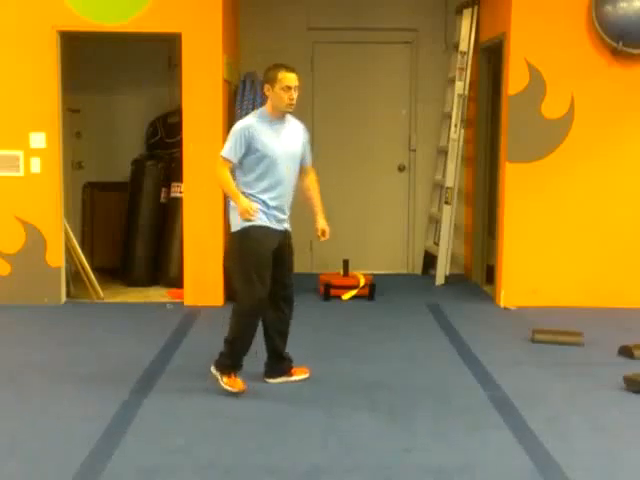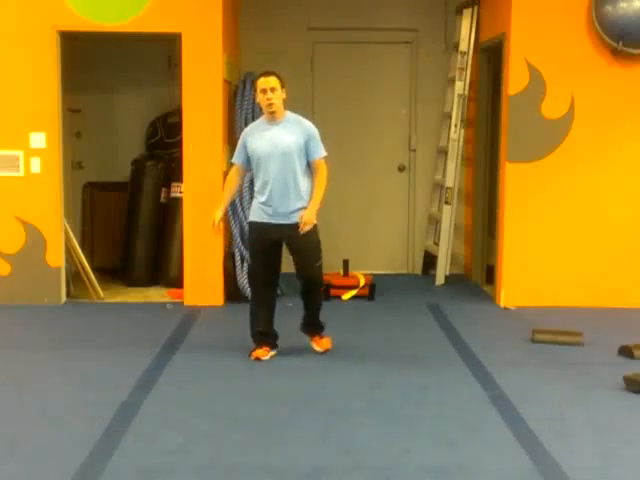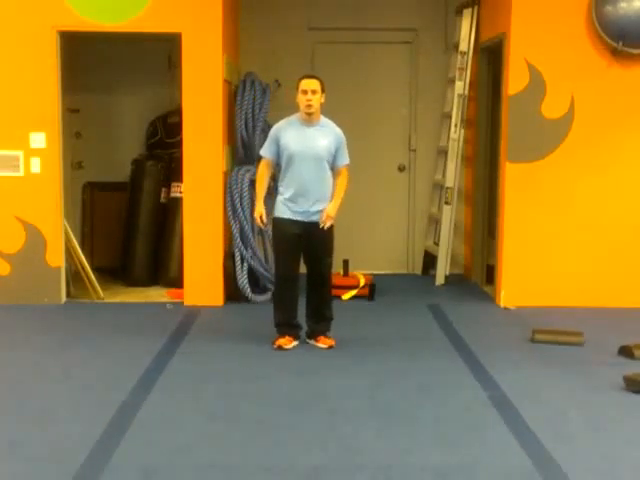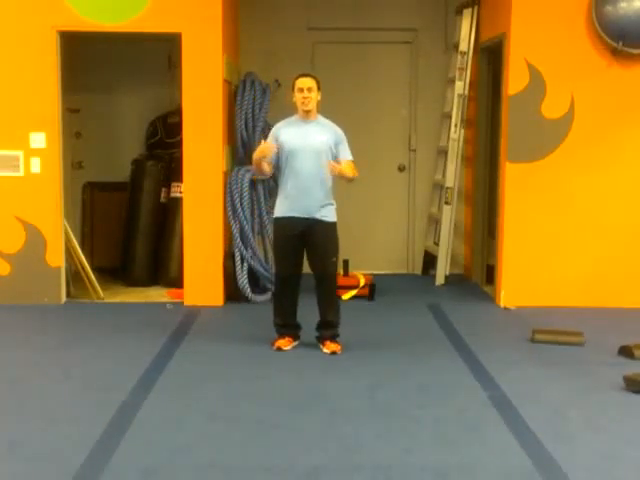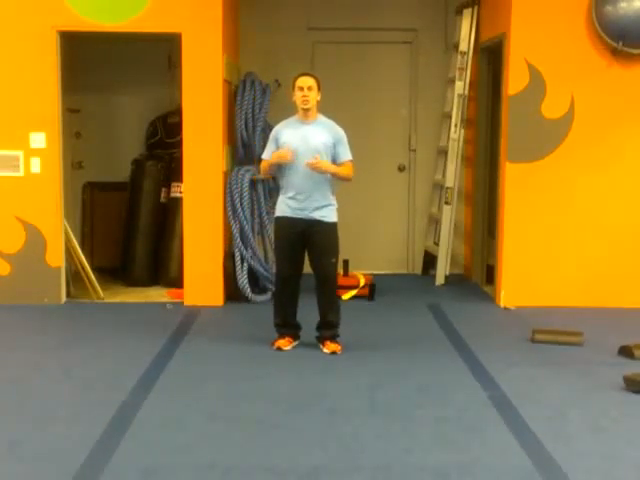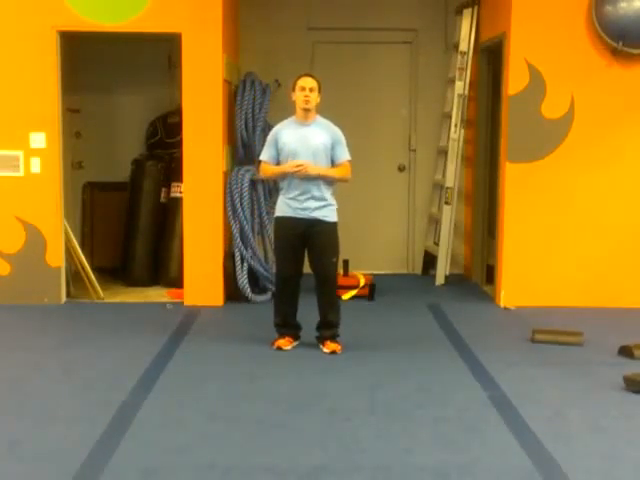
dt=0.7s
person 1, frame 1
left shoulder: (298, 130)
right shoulder: (248, 128)
left elbow: (306, 175)
right elbow: (223, 169)
left wrist: (319, 215)
right wrist: (238, 200)
left hip: (281, 226)
right hip: (252, 224)
left knee: (281, 296)
right knee: (252, 295)
left ankle: (277, 365)
right ankle: (226, 365)
person 1, frame 2
left shoulder: (304, 128)
right shoulder: (250, 134)
left elbow: (320, 170)
right elbow: (236, 173)
left wrist: (313, 207)
right wrist: (221, 208)
left hip: (299, 218)
right hip: (262, 219)
left knee: (312, 276)
right knee: (262, 282)
left ankle: (314, 329)
right ankle: (264, 341)
person 1, frame 3
left shoulder: (334, 134)
right shoulder: (280, 129)
left elbow: (341, 175)
right elbow: (265, 167)
left wrist: (334, 205)
right wrist: (259, 203)
left hip: (320, 217)
right hip: (285, 216)
left knee: (320, 275)
right knee: (285, 275)
left ankle: (319, 330)
right ankle: (287, 331)
person 1, frame 4
left shoulder: (333, 132)
right shoulder: (280, 130)
left elbow: (353, 172)
right elbow: (264, 172)
left wrist: (345, 172)
right wrist: (258, 158)
left hip: (323, 215)
right hip: (286, 214)
left knee: (326, 276)
right knee: (286, 276)
left ankle: (328, 335)
right ankle: (286, 332)
person 1, frame 5
left shoulder: (333, 131)
right shoulder: (280, 130)
left elbow: (348, 172)
right elbow: (264, 170)
left wrist: (327, 166)
right wrist: (274, 159)
left hip: (322, 216)
right hip: (287, 214)
left knee: (326, 276)
right knee: (286, 276)
left ankle: (328, 334)
right ankle: (286, 332)
person 1, frame 6
left shoulder: (332, 132)
right shoulder: (279, 131)
left elbow: (345, 173)
right elbow: (264, 170)
left wrist: (318, 170)
right wrist: (285, 169)
left hip: (323, 216)
right hip: (288, 215)
left knee: (326, 277)
right knee: (286, 276)
left ankle: (328, 334)
right ankle: (287, 332)
